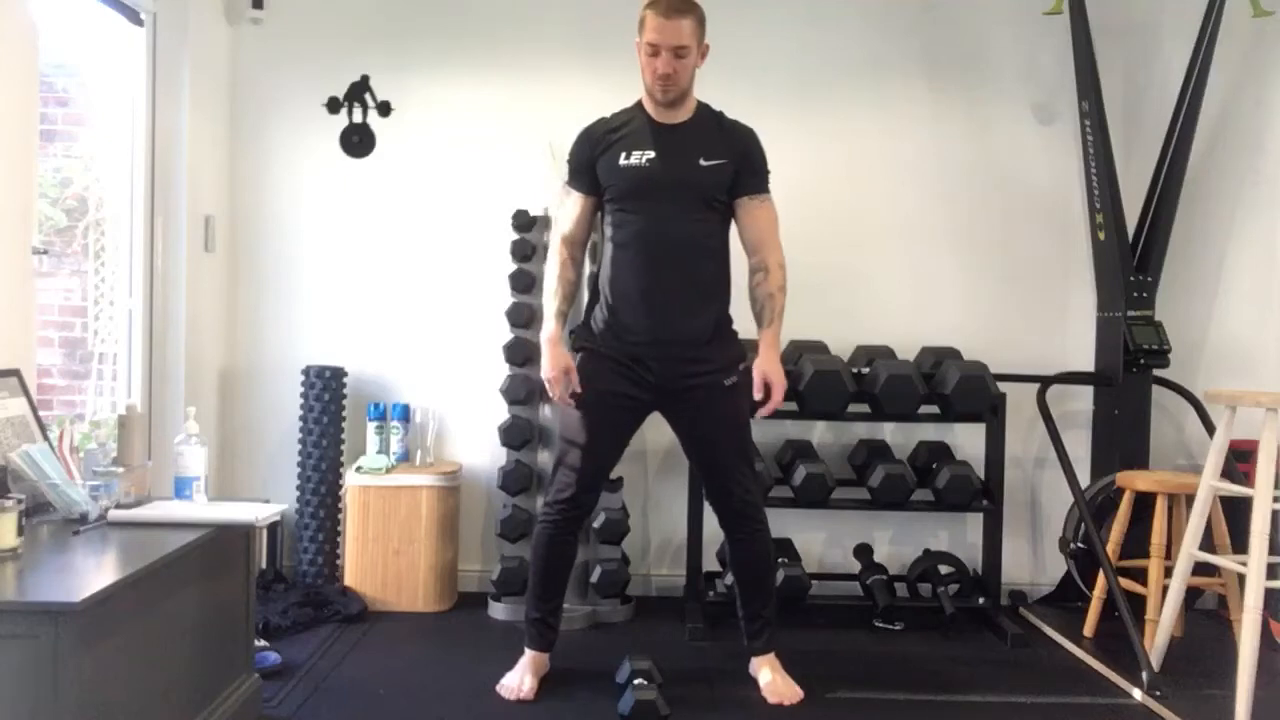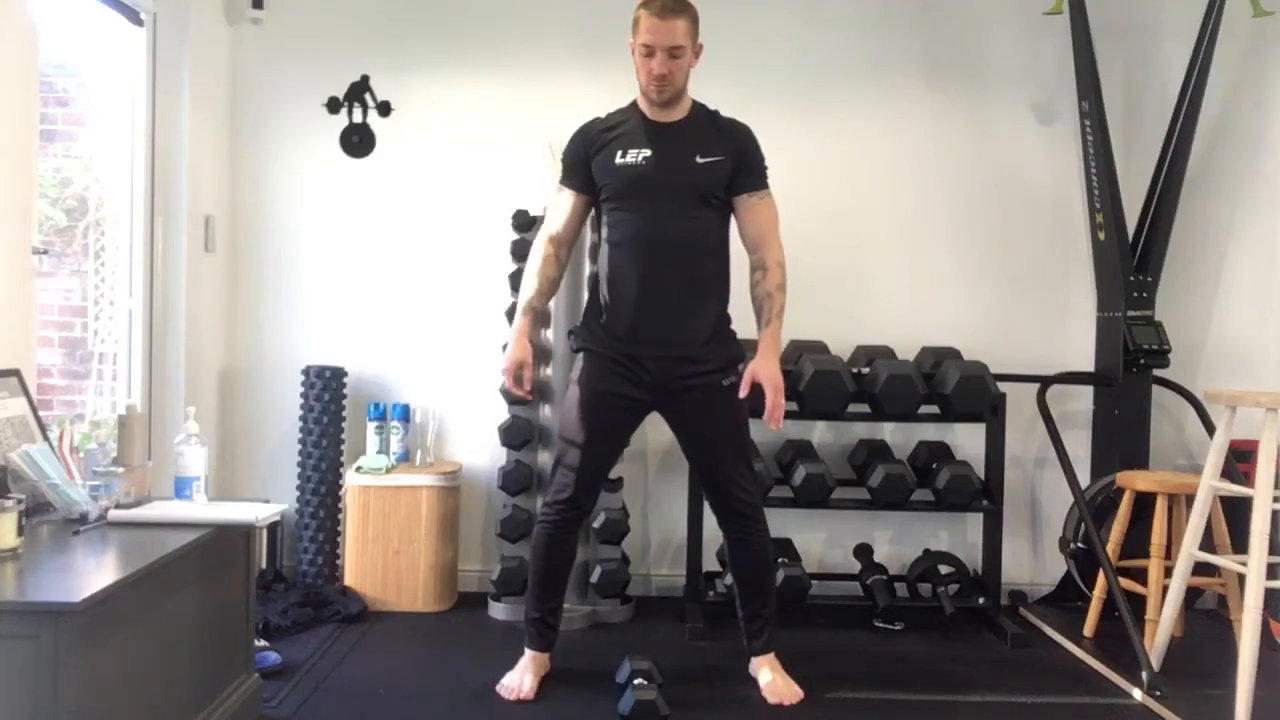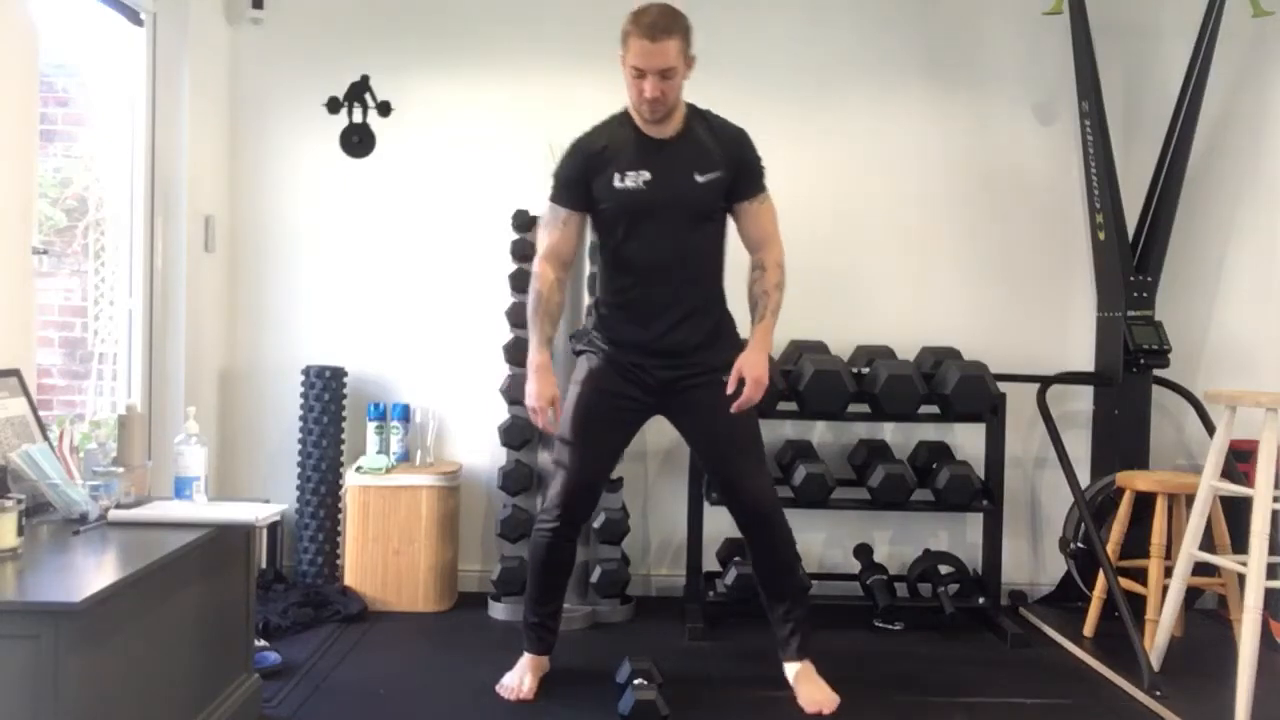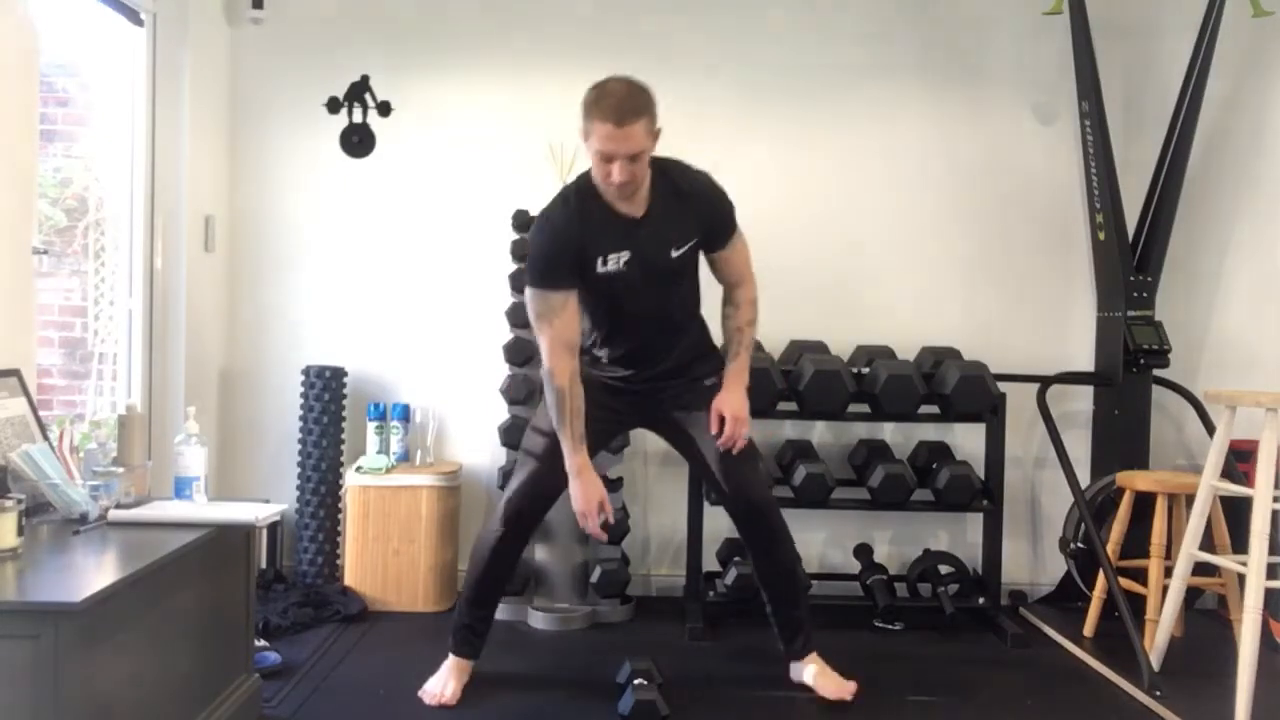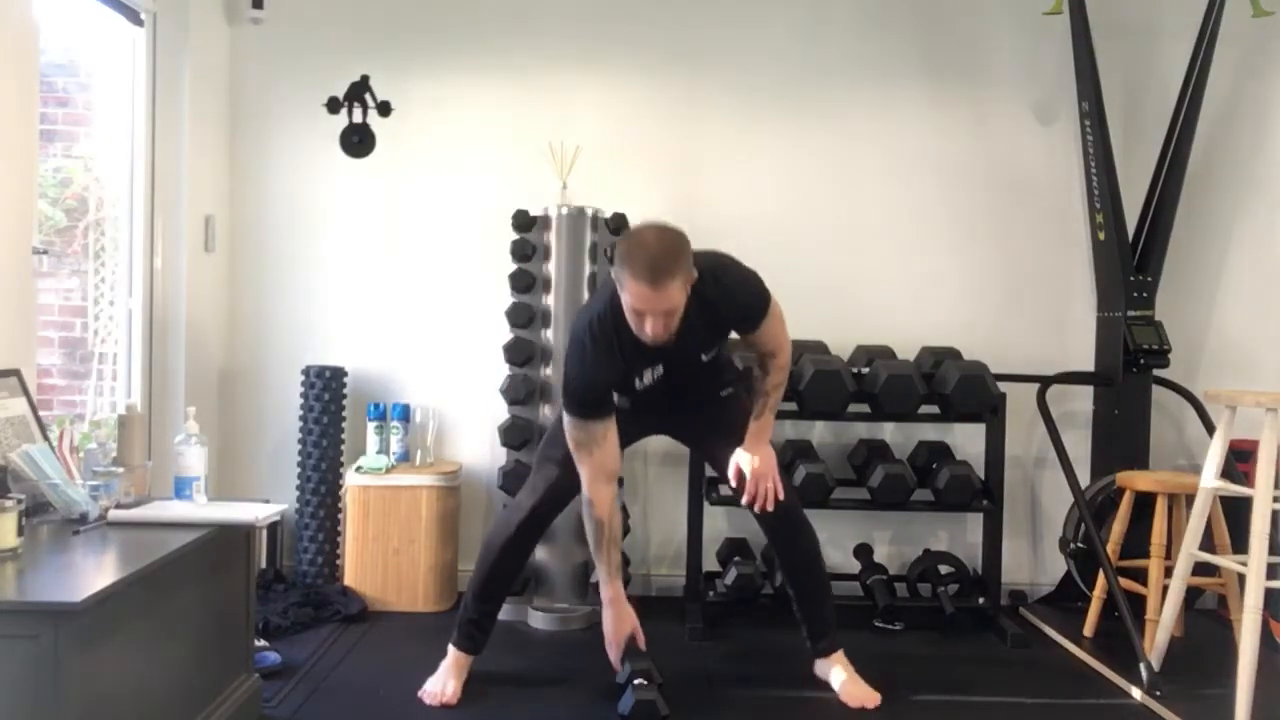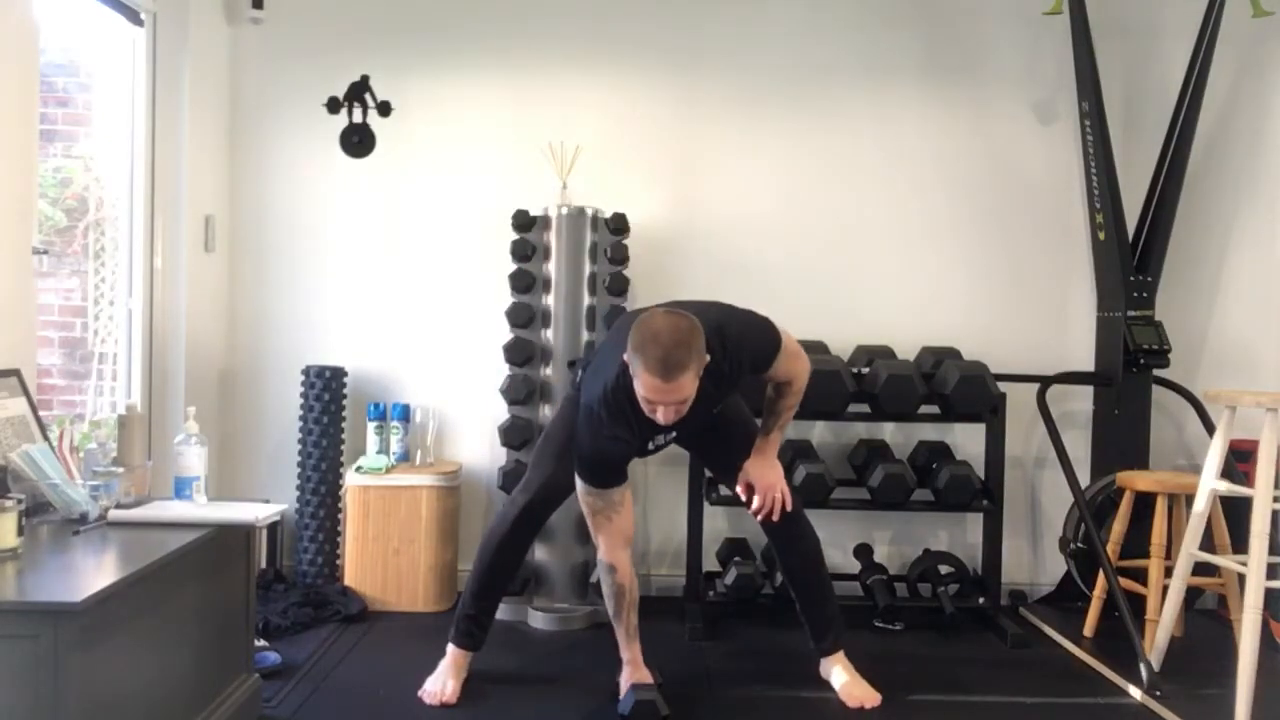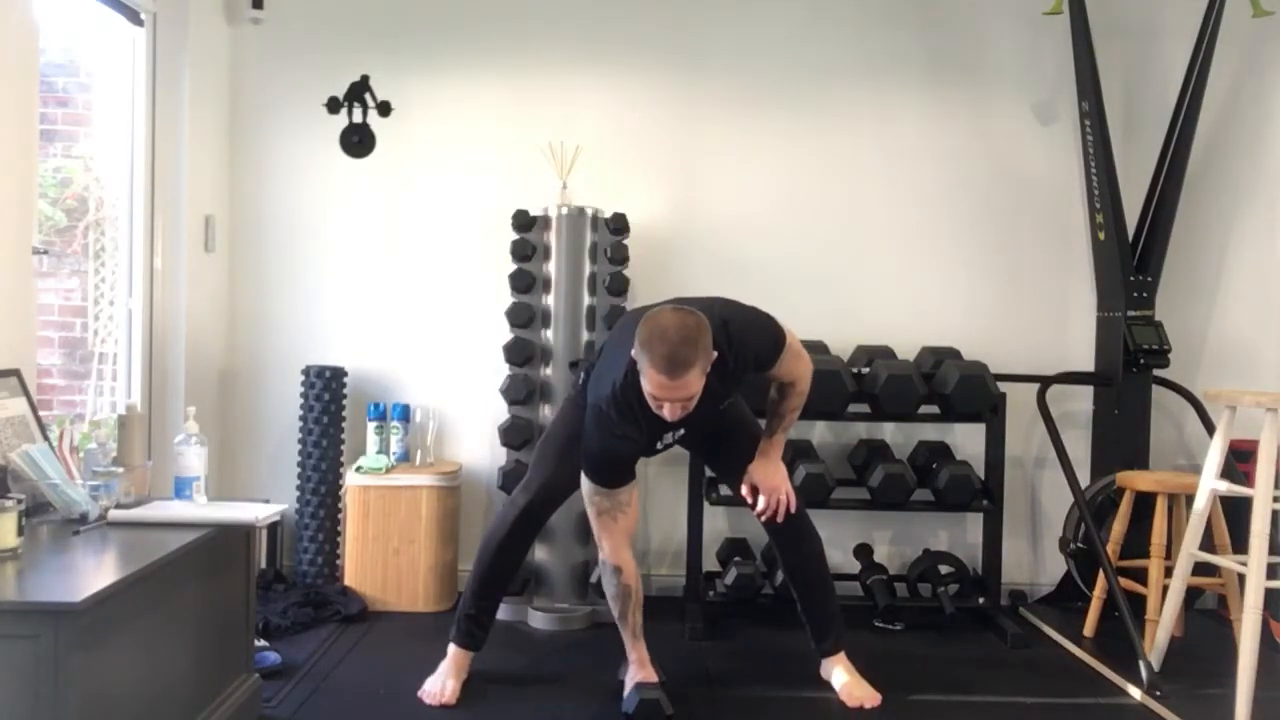
dt=0.5s
person 1, frame 1
left shoulder: (735, 143)
right shoulder: (601, 140)
left elbow: (764, 255)
right elbow: (566, 244)
left wrist: (769, 347)
right wrist: (554, 337)
left hip: (707, 362)
right hip: (611, 357)
left knee: (741, 509)
right knee: (565, 503)
left ankle: (762, 655)
right ankle: (536, 651)
person 1, frame 2
left shoulder: (731, 141)
right shoulder: (596, 139)
left elbow: (765, 253)
right elbow: (554, 240)
left wrist: (768, 348)
right wrist: (522, 329)
left hip: (705, 362)
right hip: (609, 357)
left knee: (739, 508)
right knee: (564, 504)
left ankle: (762, 653)
right ankle: (537, 650)
person 1, frame 3
left shoulder: (727, 147)
right shoulder: (591, 153)
left elbow: (764, 253)
right elbow: (551, 264)
left wrist: (759, 345)
right wrist: (538, 363)
left hip: (706, 362)
right hip: (611, 359)
left knee: (756, 503)
right knee: (565, 506)
left ankle: (797, 657)
right ankle: (536, 651)
person 1, frame 4
left shoulder: (697, 195)
right shoulder: (559, 227)
left elbow: (740, 288)
right elbow: (558, 354)
left wrist: (734, 383)
right wrist: (579, 466)
left hip: (688, 375)
right hip: (599, 378)
left knee: (754, 502)
right knee: (518, 505)
left ankle: (803, 655)
right ankle: (461, 655)
person 1, frame 5
left shoulder: (731, 284)
right shoulder: (592, 341)
left elbow: (775, 353)
right elbow: (598, 486)
left wrist: (757, 437)
right wrist: (613, 599)
left hip: (706, 393)
right hip: (617, 403)
left knee: (777, 504)
right knee: (531, 507)
left ankle: (829, 655)
right ankle: (459, 654)
person 1, frame 6
left shoulder: (739, 336)
right shoulder: (603, 409)
left elbow: (794, 369)
right elbow: (614, 550)
left wrist: (765, 452)
right wrist: (631, 662)
left hip: (711, 404)
right hip: (614, 401)
left knee: (778, 506)
right knee: (529, 504)
left ankle: (833, 657)
right ankle: (458, 654)
person 1, frame 7
left shoulder: (744, 332)
right shoulder: (611, 408)
left elbow: (797, 373)
right elbow: (614, 549)
left wrist: (769, 455)
right wrist: (638, 661)
right hip: (603, 395)
left knee: (781, 505)
right knee: (531, 502)
left ankle: (833, 657)
right ankle: (459, 653)
